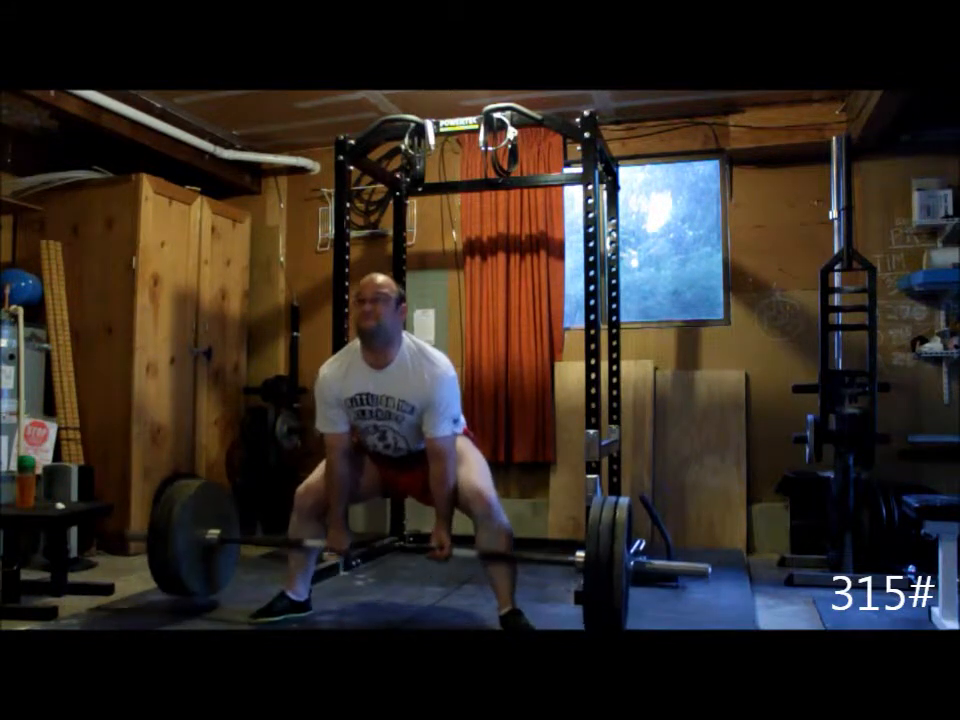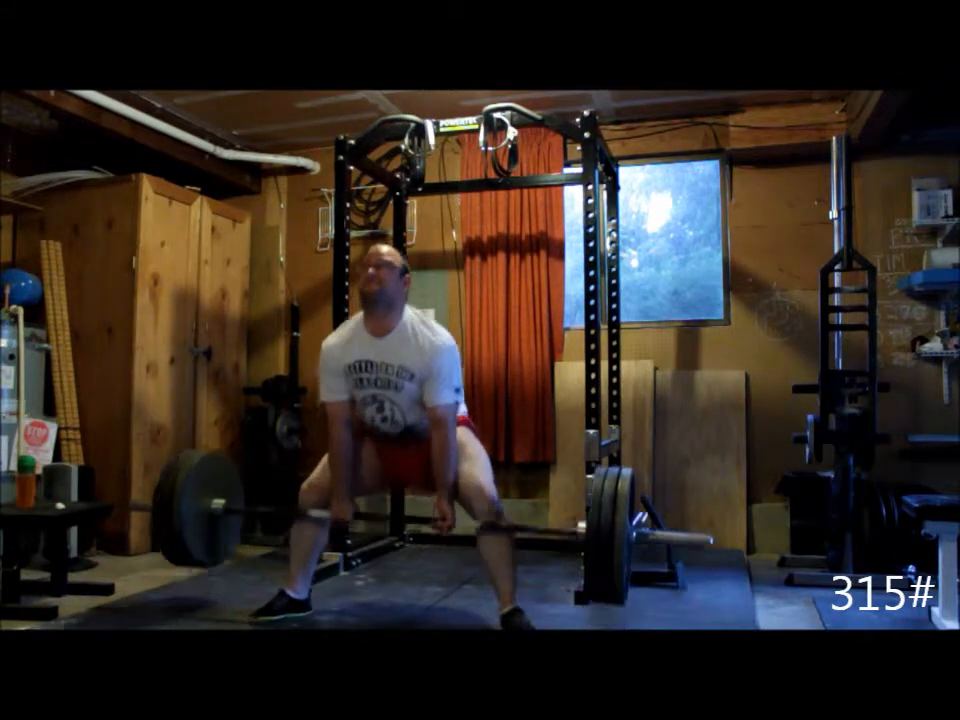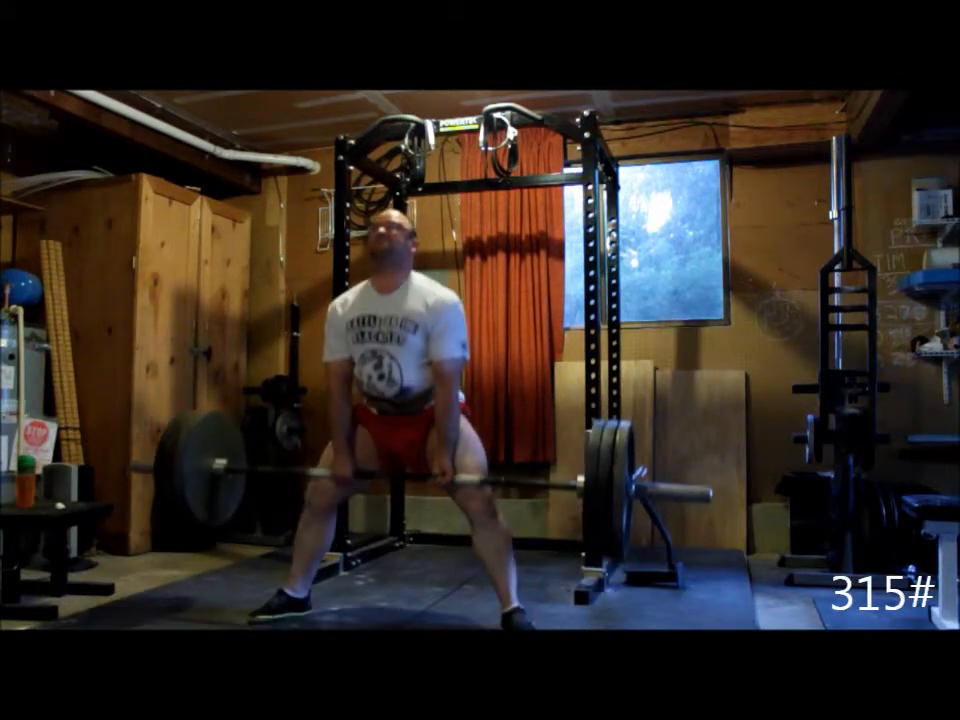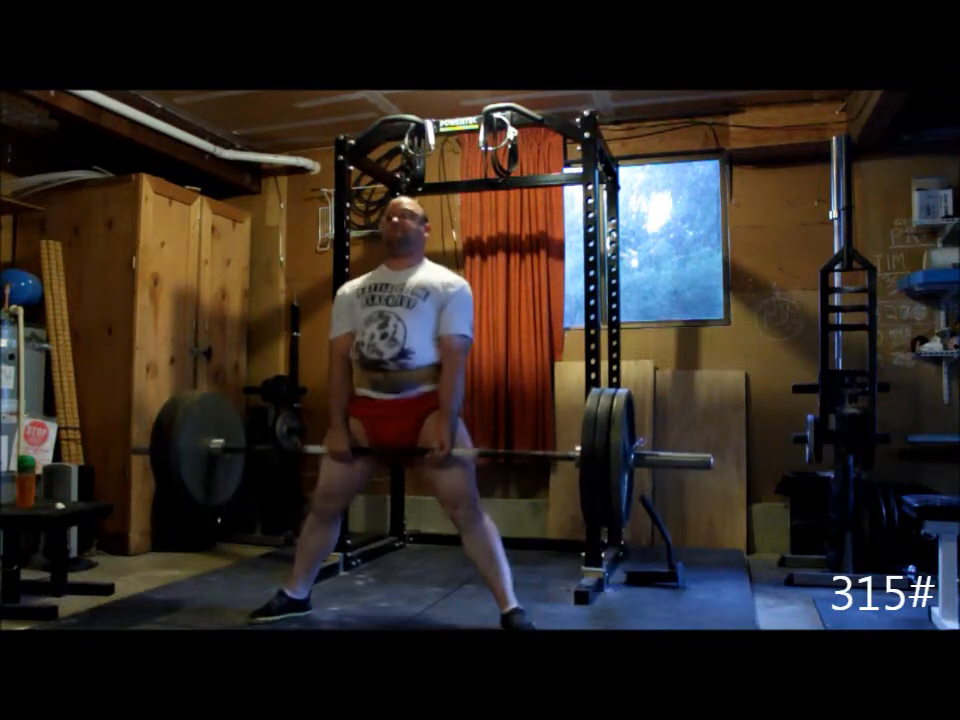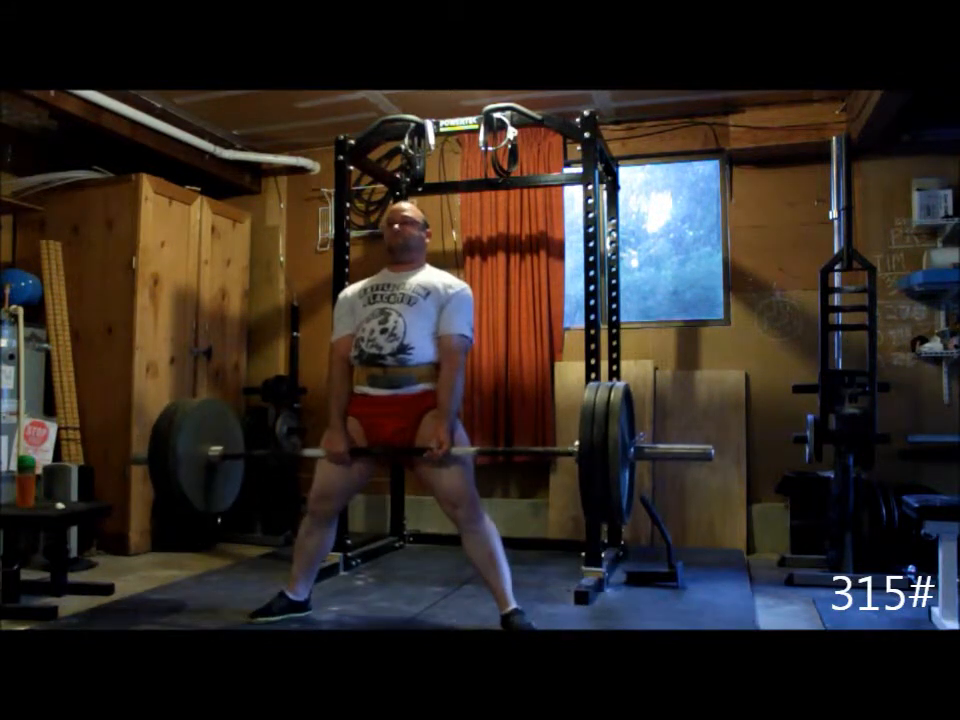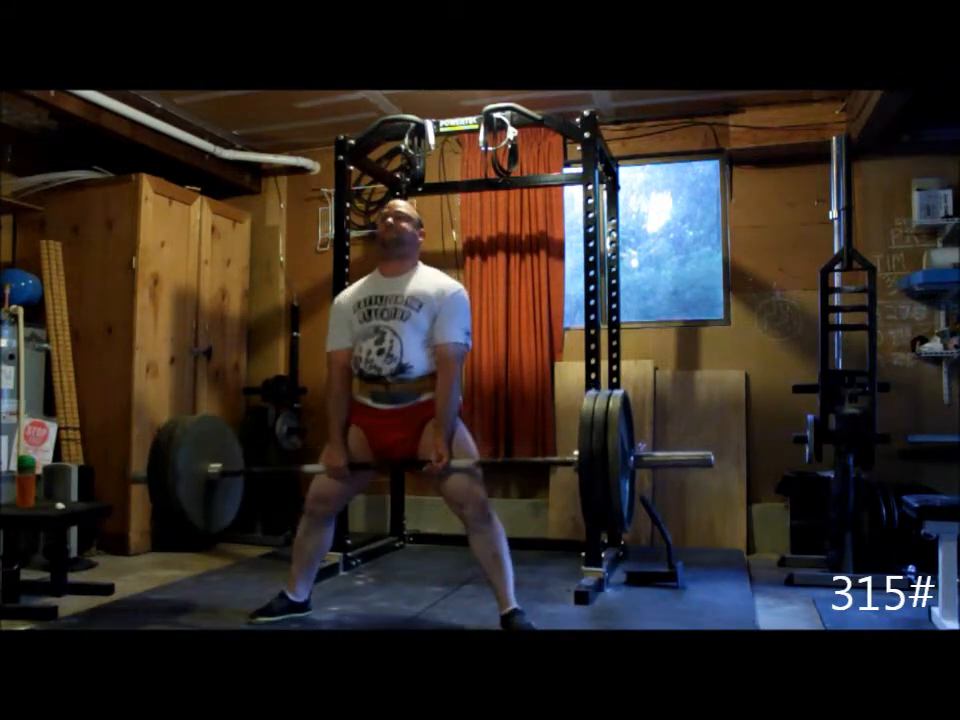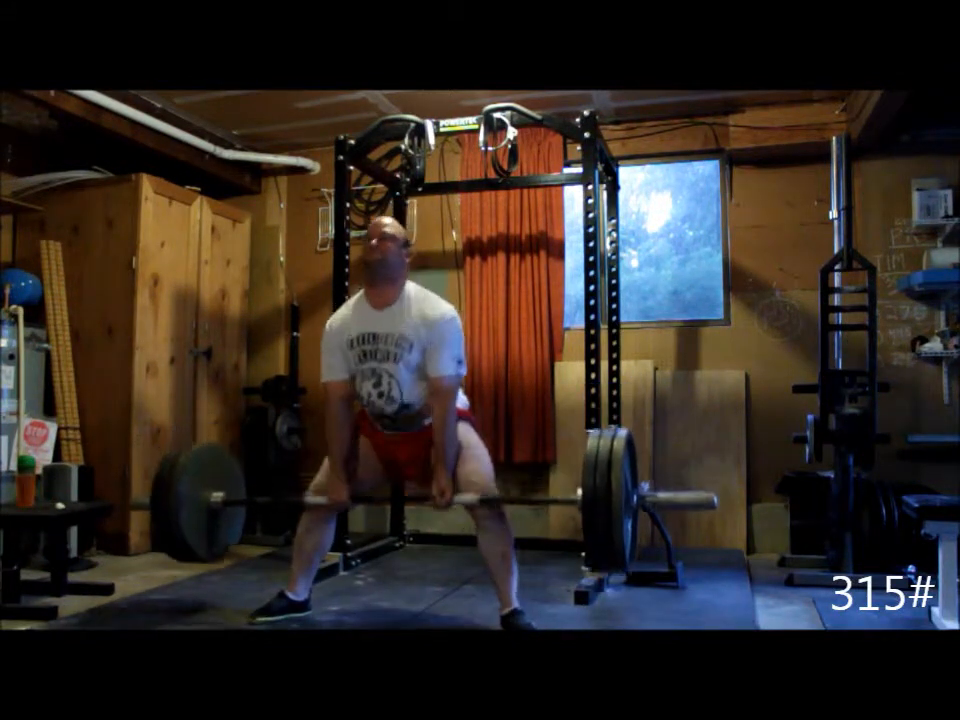
dt=0.3s
person 1, frame 1
left shoulder: (434, 371)
right shoulder: (333, 375)
left elbow: (440, 456)
right elbow: (339, 454)
left wrist: (442, 526)
right wrist: (337, 524)
left hip: (441, 445)
right hip: (374, 452)
left knee: (483, 501)
right knee: (306, 499)
left ankle: (509, 612)
right ankle: (295, 596)
person 1, frame 2
left shoulder: (434, 343)
right shoulder: (337, 345)
left elbow: (442, 426)
right elbow: (340, 425)
left wrist: (443, 497)
right wrist: (341, 495)
left hip: (436, 432)
right hip: (376, 436)
left knee: (484, 503)
right knee: (311, 495)
left ankle: (510, 610)
right ankle: (295, 595)
person 1, frame 3
left shoulder: (439, 302)
right shoulder: (343, 308)
left elbow: (447, 383)
right elbow: (339, 385)
left wrist: (445, 453)
right wrist: (341, 453)
left hip: (432, 414)
right hip: (374, 417)
left knee: (479, 501)
right knee: (319, 495)
left ankle: (512, 609)
right ankle: (294, 594)
person 1, frame 4
left shoulder: (449, 286)
right shoulder: (353, 291)
left elbow: (454, 359)
right elbow: (339, 359)
left wrist: (446, 425)
right wrist: (338, 426)
left hip: (425, 404)
right hip: (365, 406)
left knee: (465, 509)
right knee: (325, 503)
left ankle: (510, 609)
right ankle: (295, 595)
person 1, frame 5
left shoulder: (449, 288)
right shoulder: (354, 294)
left elbow: (454, 359)
right elbow: (340, 361)
left wrist: (444, 423)
right wrist: (336, 427)
left hip: (422, 406)
right hip: (363, 407)
left knee: (466, 510)
right knee: (321, 504)
left ankle: (510, 610)
right ankle: (295, 595)
person 1, frame 6
left shoulder: (444, 290)
right shoulder: (349, 299)
left elbow: (449, 366)
right elbow: (339, 372)
left wrist: (442, 436)
right wrist: (336, 441)
left hip: (427, 411)
right hip: (368, 414)
left knee: (474, 505)
right knee: (319, 501)
left ankle: (511, 611)
right ankle: (295, 596)
person 1, frame 7
left shoulder: (436, 316)
right shoulder: (340, 323)
left elbow: (444, 397)
right elbow: (337, 402)
left wrist: (444, 471)
right wrist: (338, 476)
left hip: (435, 426)
right hip: (376, 429)
left knee: (486, 502)
right knee: (319, 498)
left ankle: (511, 611)
right ankle: (295, 596)
